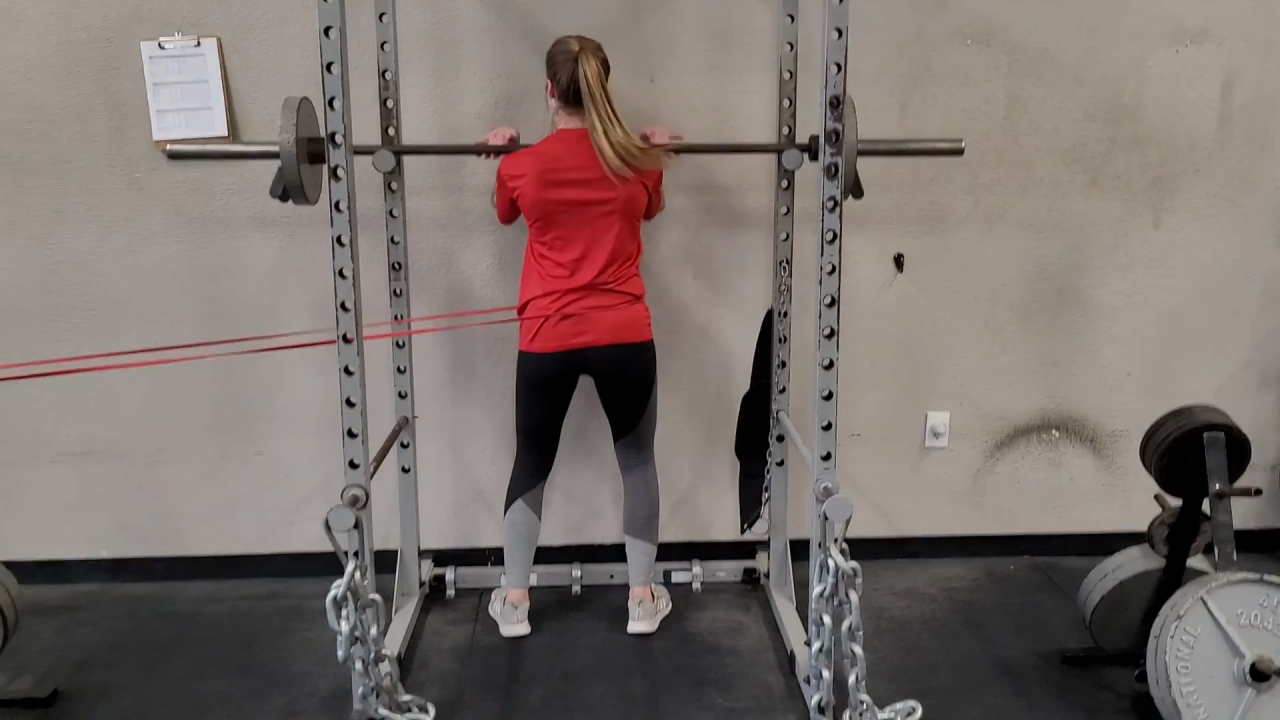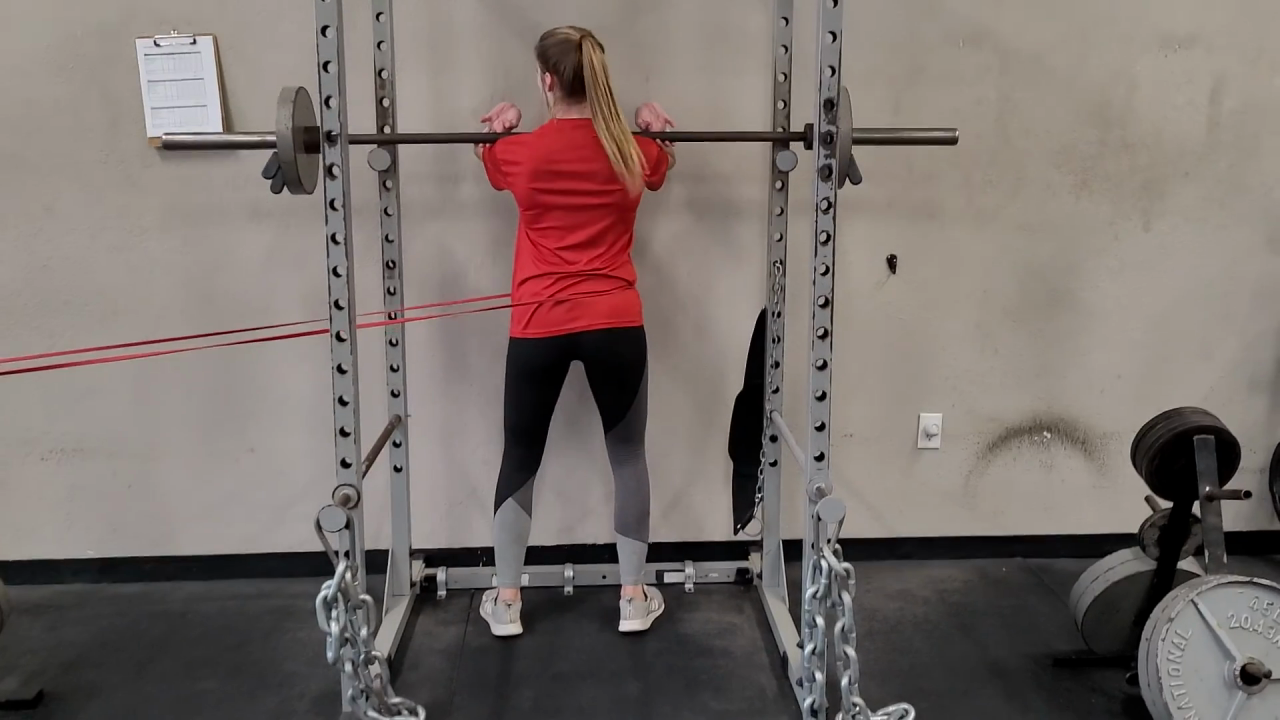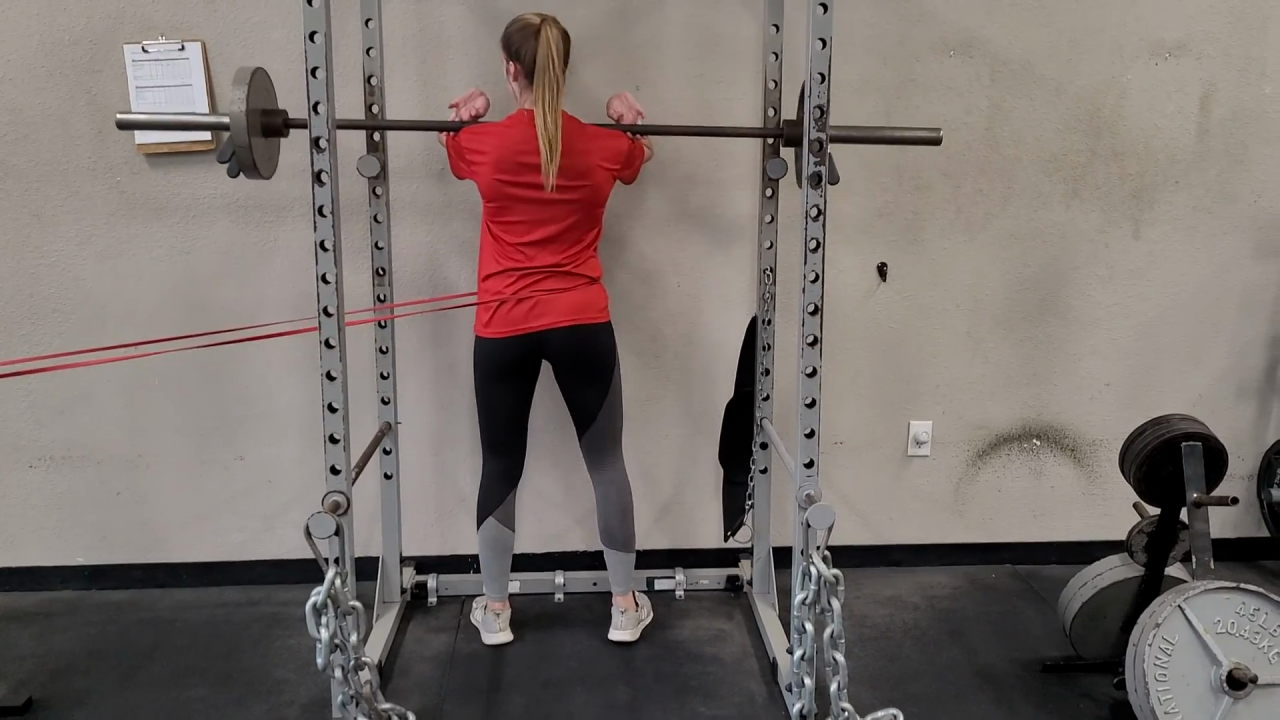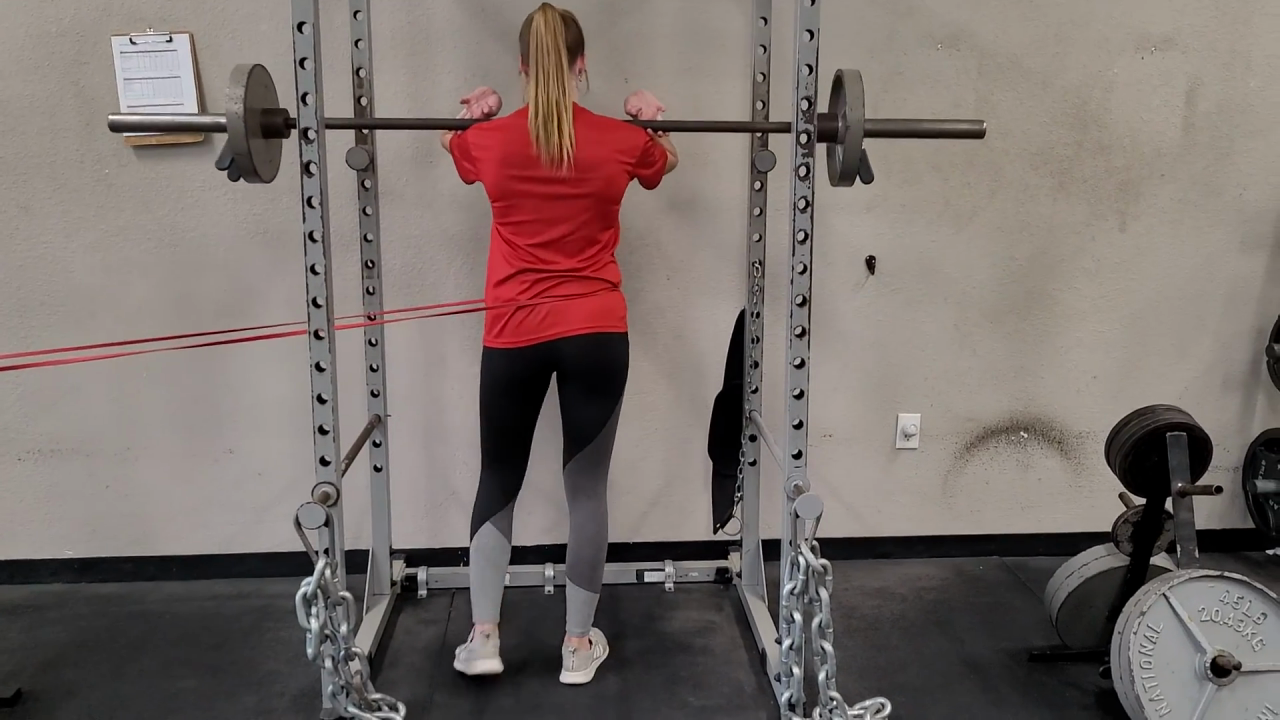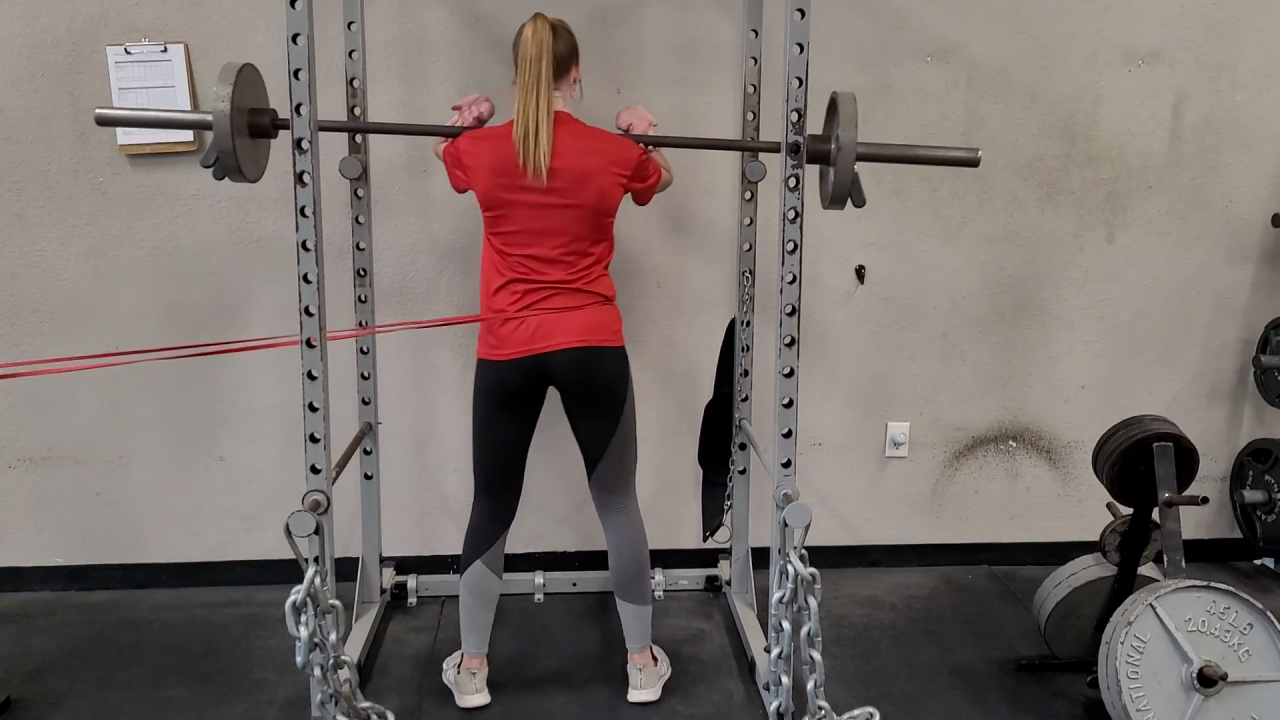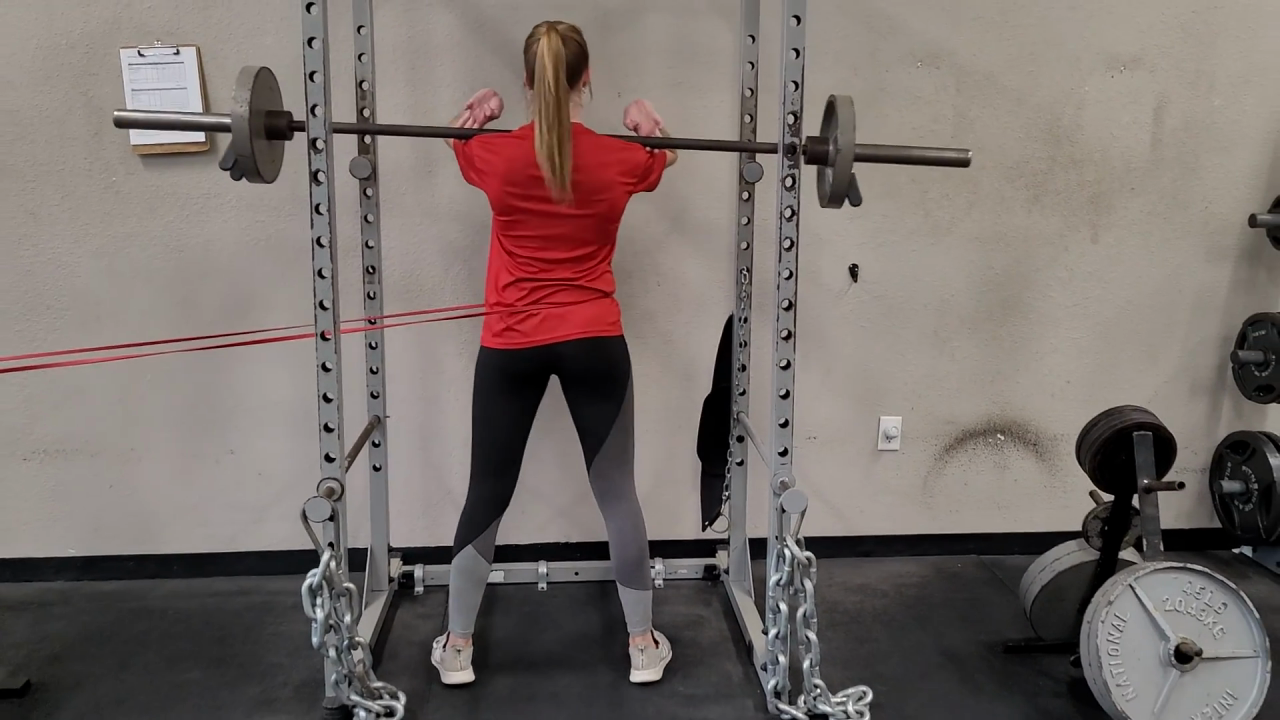
dt=0.7s
person 1, frame 1
left shoulder: (519, 167)
right shoulder: (637, 166)
left hip: (547, 340)
right hip: (624, 337)
left knee: (532, 464)
right knee: (637, 460)
left ankle: (514, 600)
right ankle: (643, 598)
person 1, frame 2
left shoulder: (519, 153)
right shoulder: (635, 154)
left elbow: (488, 159)
right elbow: (662, 166)
left hip: (539, 328)
right hip: (616, 324)
left knee: (520, 460)
right knee: (627, 455)
left ankle: (505, 600)
right ankle: (633, 596)
person 1, frame 3
left shoulder: (482, 145)
right shoulder: (605, 147)
left elbow: (454, 147)
right elbow: (639, 157)
left hip: (503, 329)
right hip: (582, 325)
left knee: (501, 468)
right knee: (605, 462)
left ankle: (495, 609)
right ankle: (625, 603)
person 1, frame 4
left shoulder: (488, 141)
right shoulder: (622, 142)
left elbow: (457, 150)
right elbow: (665, 161)
left hip: (514, 337)
right hip: (597, 336)
left knee: (499, 481)
right knee: (586, 487)
left ankle: (483, 640)
right ankle: (578, 644)
person 1, frame 5
left shoulder: (481, 150)
right shoulder: (615, 153)
left elbow: (449, 156)
right elbow: (660, 179)
left wrist: (465, 125)
left hip: (508, 353)
right hip: (593, 349)
left knee: (492, 508)
right knee: (617, 503)
left ankle: (472, 668)
right ankle: (641, 663)
person 1, frame 6
left shoulder: (495, 154)
right shoulder: (622, 159)
left elbow: (458, 143)
right elbow: (662, 160)
left wrist: (478, 118)
right wrist: (647, 130)
left hip: (511, 347)
right hip: (595, 344)
left knee: (487, 495)
right knee: (616, 492)
left ankle: (457, 647)
right ankle: (643, 644)
